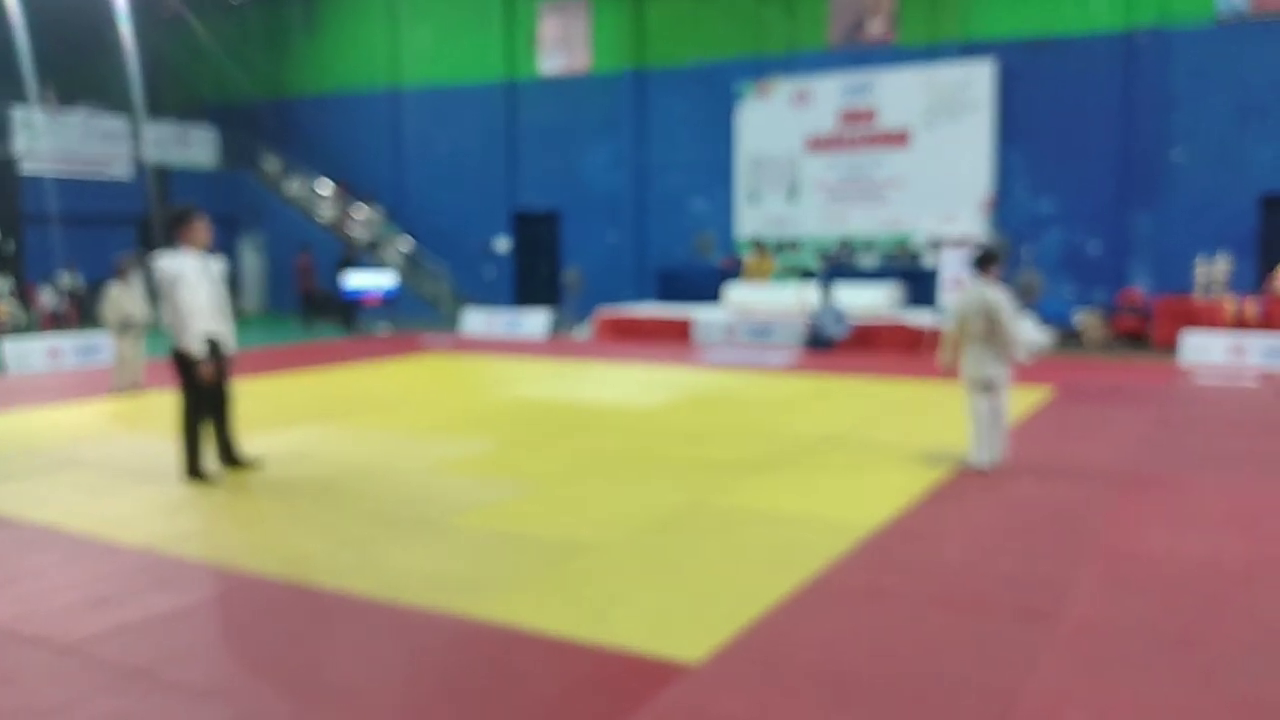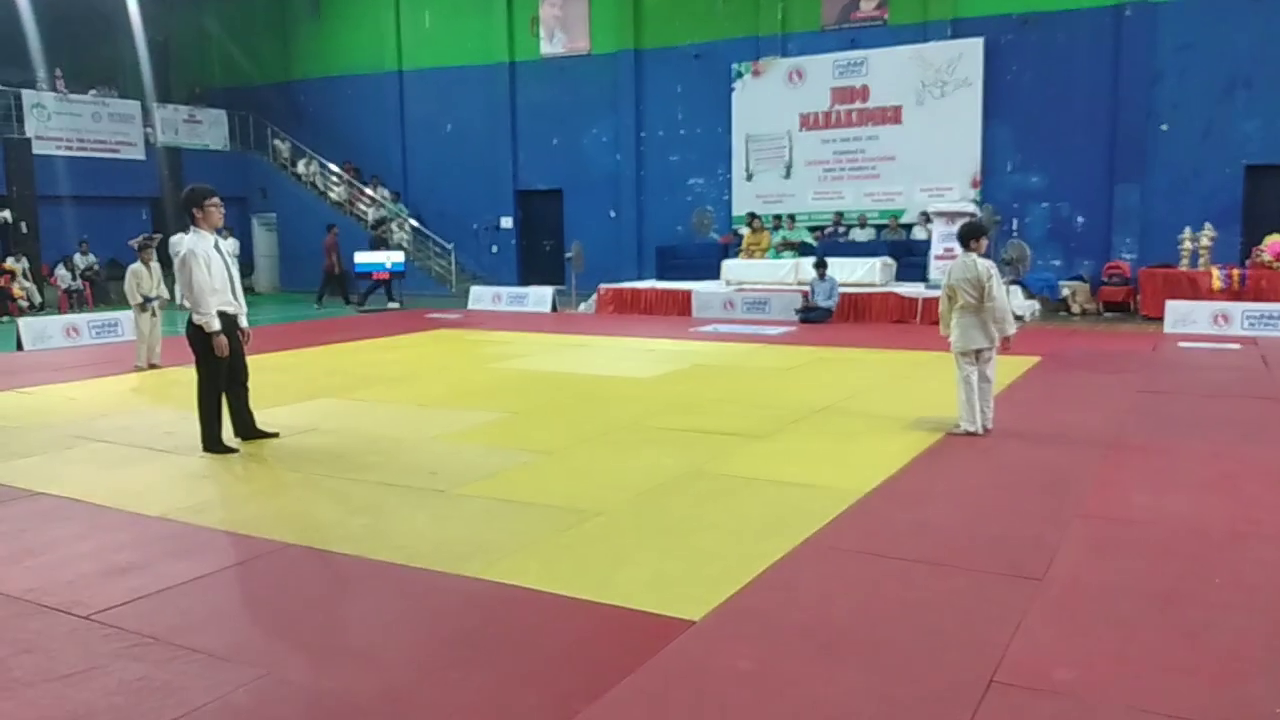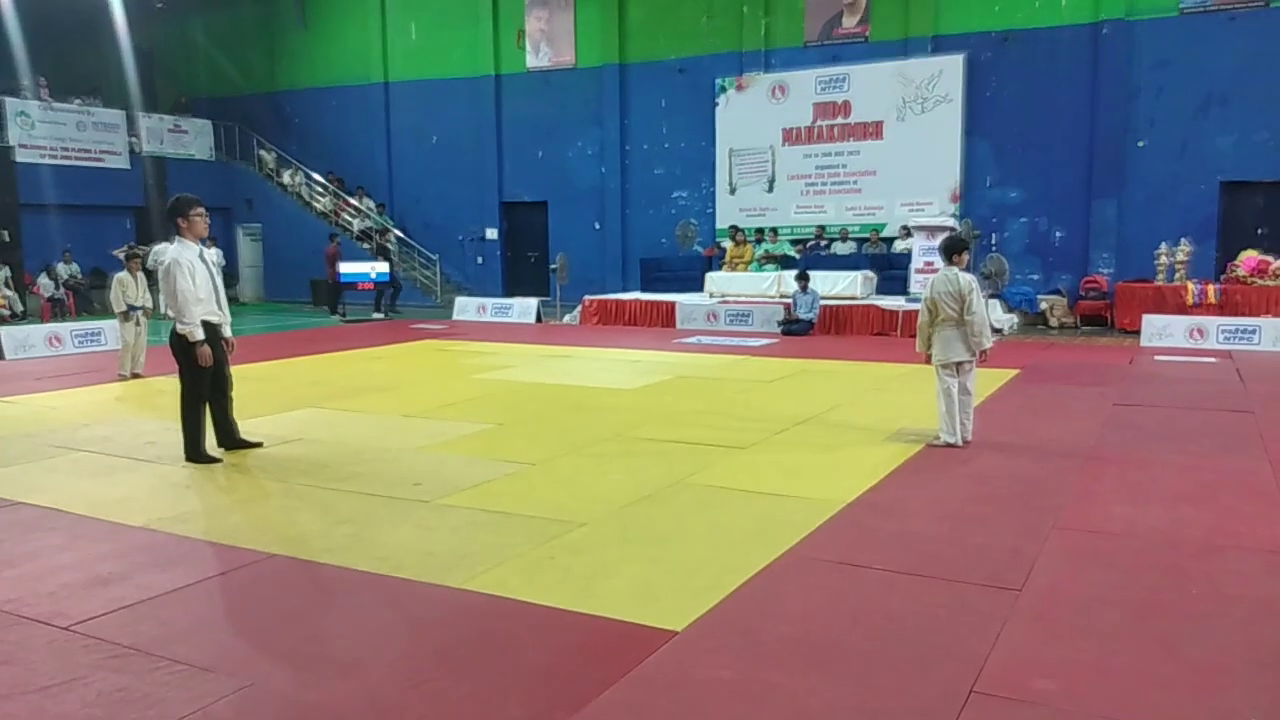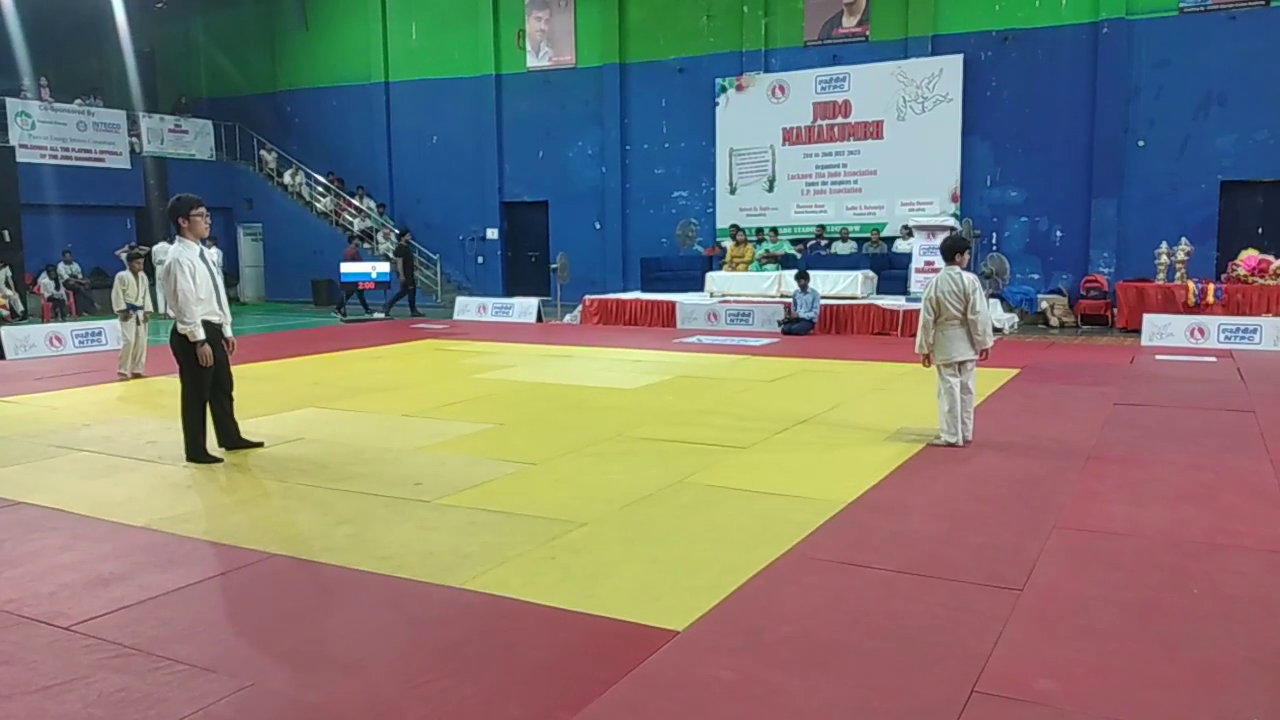
dt=0.3s
person 1, frame 1
left shoulder: (208, 264)
right shoulder: (179, 269)
right elbow: (185, 315)
left wrist: (226, 347)
right wrist: (198, 356)
left hip: (213, 345)
right hip: (195, 349)
left knee: (218, 404)
right knee: (197, 408)
left ankle: (228, 455)
right ankle: (193, 467)
person 1, frame 2
left shoulder: (217, 244)
right shoulder: (194, 248)
right elbow: (202, 293)
left wrist: (242, 321)
right wrist: (215, 332)
left hip: (228, 320)
right hip: (210, 325)
left knee: (238, 378)
right knee: (212, 384)
left ankle: (246, 428)
right ankle: (212, 440)
person 1, frame 3
left shoulder: (201, 253)
right shoulder: (178, 258)
right elbow: (185, 303)
left wrist: (225, 330)
right wrist: (198, 341)
left hip: (211, 330)
right hip: (193, 335)
left knee: (221, 387)
right knee: (195, 394)
left ankle: (229, 438)
right ankle: (194, 450)
person 1, frame 4
left shoulder: (202, 253)
right shoulder: (179, 257)
right elbow: (186, 303)
left wrist: (226, 331)
right wrist: (199, 341)
left hip: (212, 330)
right hip: (193, 335)
left knee: (223, 387)
right knee: (196, 393)
left ankle: (230, 438)
right ankle: (196, 450)
person 2, frame 1
left shoulder: (966, 295)
right shoulder: (997, 294)
left elbow: (954, 331)
right elbow: (1008, 330)
left wrist: (948, 358)
right wrist: (1014, 357)
left hip: (973, 360)
right hip: (996, 360)
left knee: (980, 409)
right knee: (997, 408)
left ankle: (982, 457)
right ankle: (995, 454)
person 2, frame 2
left shoulder: (952, 269)
right shoulder: (986, 267)
left elbow: (945, 304)
right elbow: (997, 302)
left wrist: (947, 328)
right wrist: (1006, 331)
left hip: (962, 329)
right hip: (985, 328)
left knee: (967, 377)
right knee: (985, 377)
left ankle: (971, 424)
right ankle: (985, 421)
person 2, frame 3
left shoulder: (933, 282)
right shoulder: (968, 281)
left elbow: (925, 318)
right elbow: (976, 316)
left wrist: (925, 346)
right wrist: (982, 344)
left hip: (943, 342)
right hip: (965, 342)
left knee: (948, 389)
right knee: (965, 389)
left ankle: (950, 436)
right ankle: (964, 433)
person 2, frame 4
left shoulder: (934, 283)
right shoulder: (970, 280)
left elbow: (927, 319)
right elbow: (978, 315)
left wrist: (924, 348)
right wrist: (984, 342)
left hip: (944, 342)
right hip: (966, 341)
left knee: (949, 389)
right knee: (966, 389)
left ankle: (951, 435)
right ankle: (965, 433)
